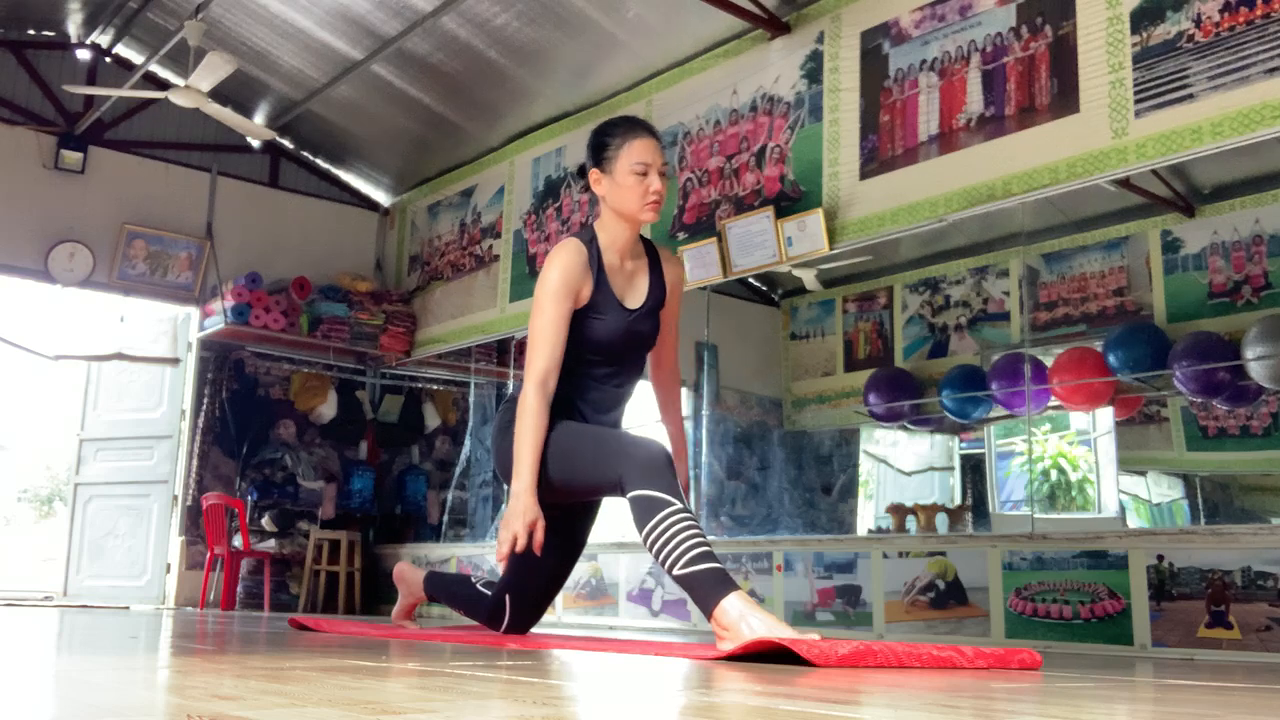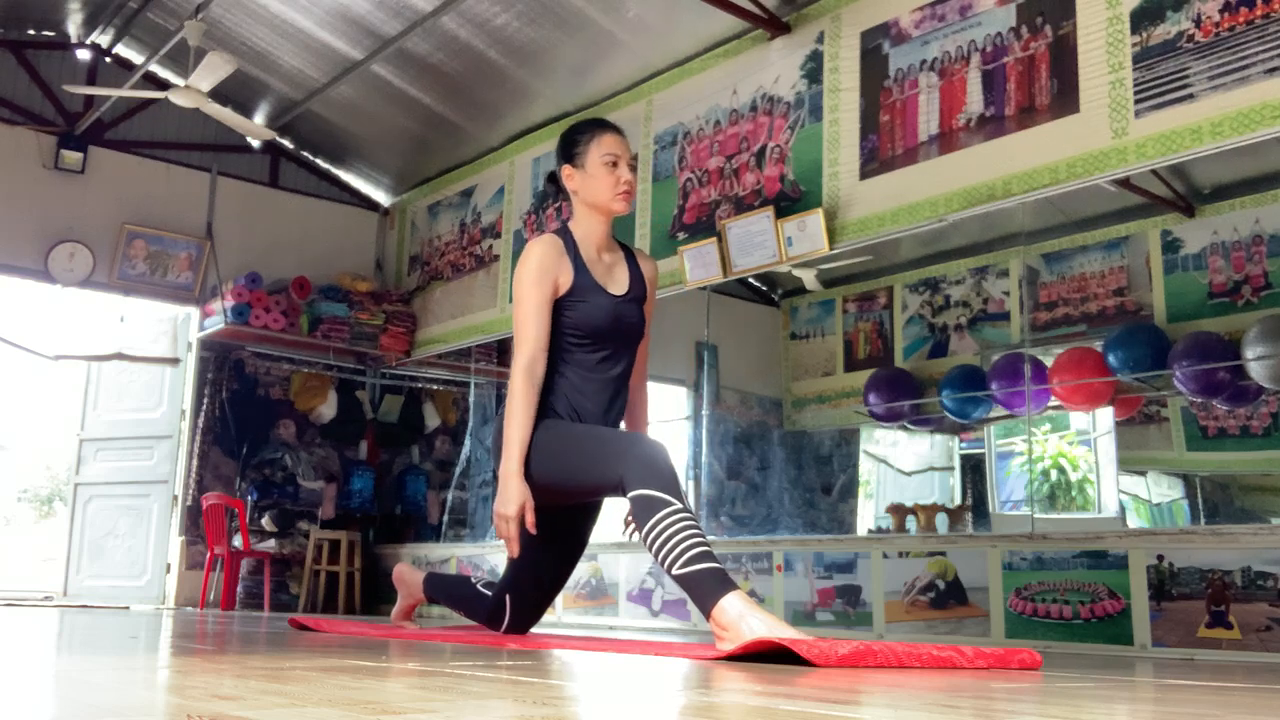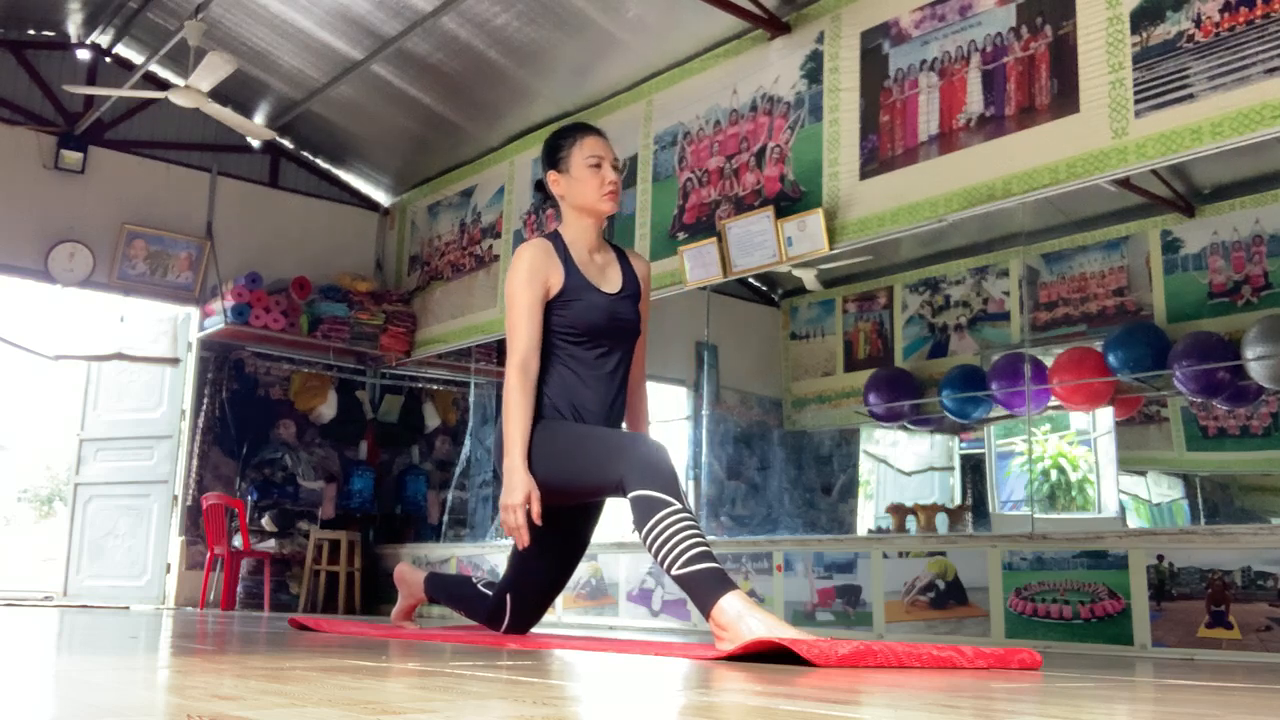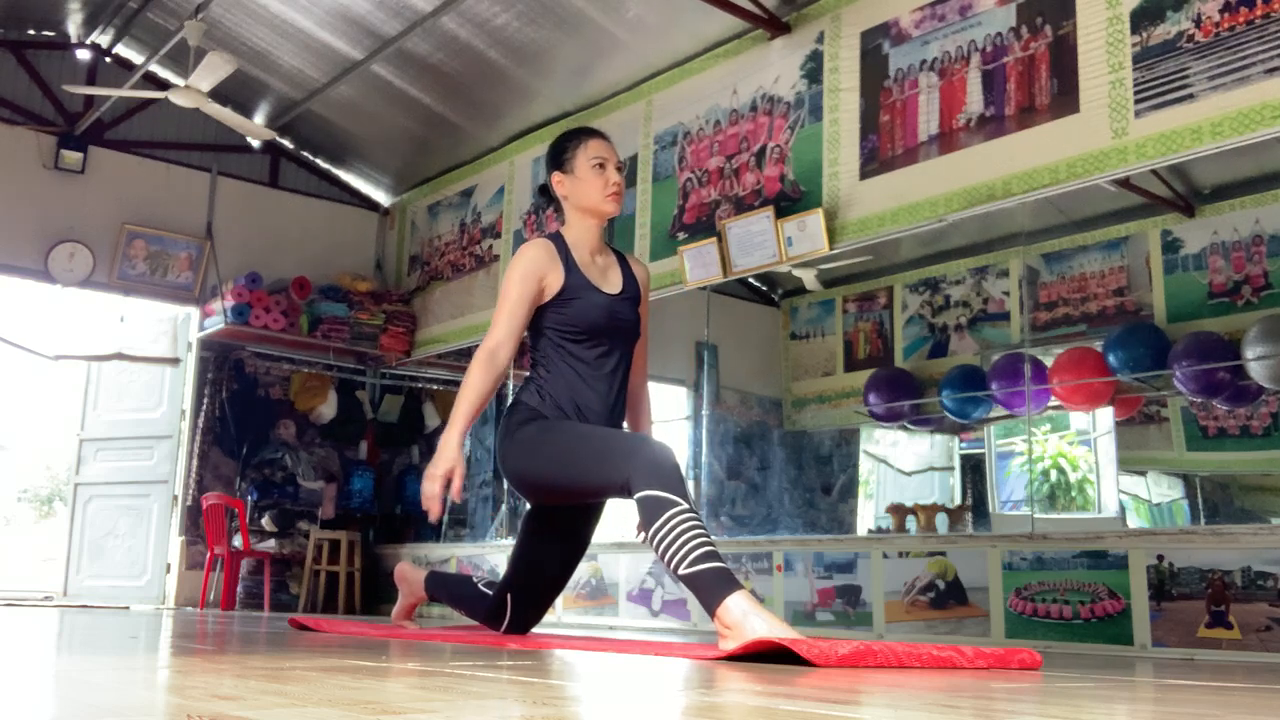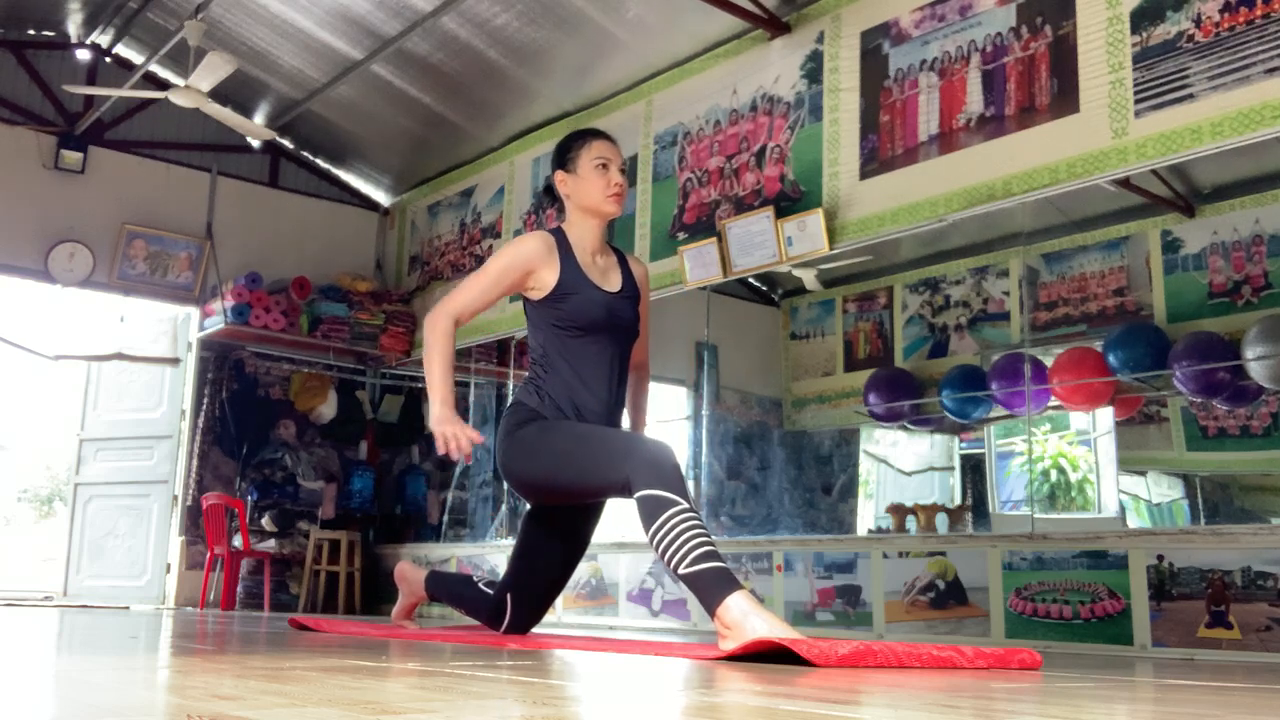
dt=0.5s
person 1, frame 1
left shoulder: (666, 270)
right shoulder: (572, 260)
left elbow: (664, 369)
right elbow: (537, 381)
left wrist: (681, 452)
right wrist: (522, 493)
left hip: (589, 448)
right hip: (538, 441)
left knee: (512, 614)
right knee: (642, 462)
left ankle: (420, 581)
right ankle: (730, 613)
person 1, frame 2
left shoulder: (643, 269)
right shoulder: (547, 254)
right elbow: (527, 367)
left wrist: (642, 486)
right wrist: (511, 472)
left hip: (585, 458)
right hip: (540, 440)
left knee: (512, 614)
right knee: (647, 460)
left ankle: (420, 582)
right ankle: (730, 612)
person 1, frame 3
left shoulder: (634, 269)
right shoulder: (537, 257)
left elbow: (633, 376)
right elbow: (521, 367)
left wrist: (648, 489)
right wrist: (515, 467)
left hip: (587, 459)
right hip: (543, 441)
left knee: (511, 615)
right knee: (645, 461)
left ankle: (420, 582)
right ankle: (728, 611)
person 1, frame 4
left shoulder: (634, 273)
right shoulder: (540, 257)
left elbow: (634, 378)
right elbow: (494, 351)
left wrist: (651, 488)
right wrist: (451, 442)
left hip: (587, 461)
right hip: (535, 439)
left knee: (513, 616)
right knee: (654, 461)
left ankle: (422, 581)
right ankle: (733, 610)
person 1, frame 5
left shoulder: (634, 272)
right shoulder: (539, 251)
left elbow: (637, 362)
right elbow: (442, 317)
left wrist: (633, 430)
right wrist: (442, 410)
left hip: (586, 457)
right hip: (534, 438)
left knee: (513, 615)
right knee: (653, 461)
left ankle: (422, 580)
right ankle: (734, 611)
